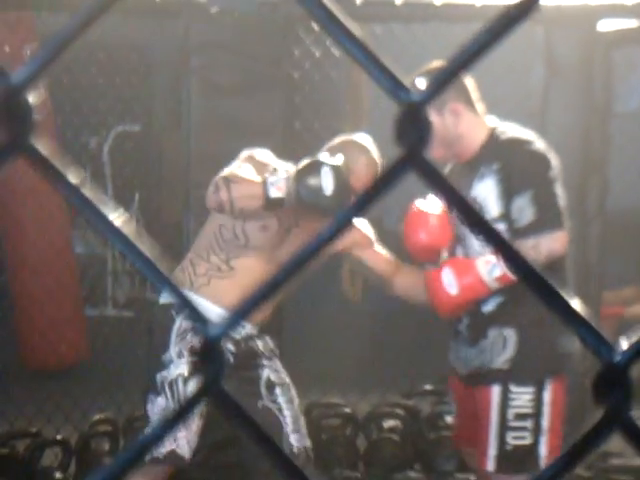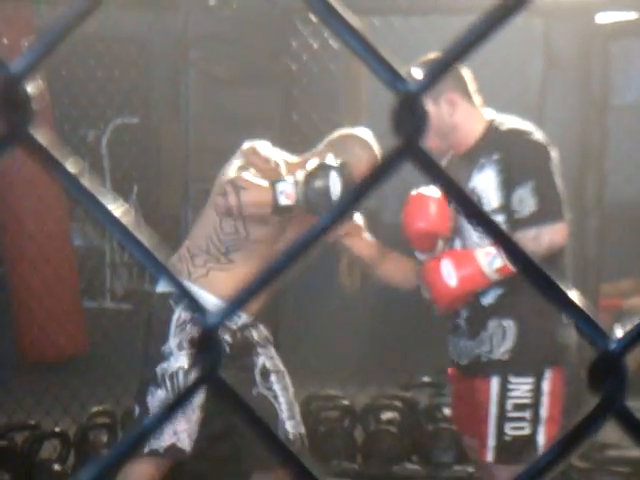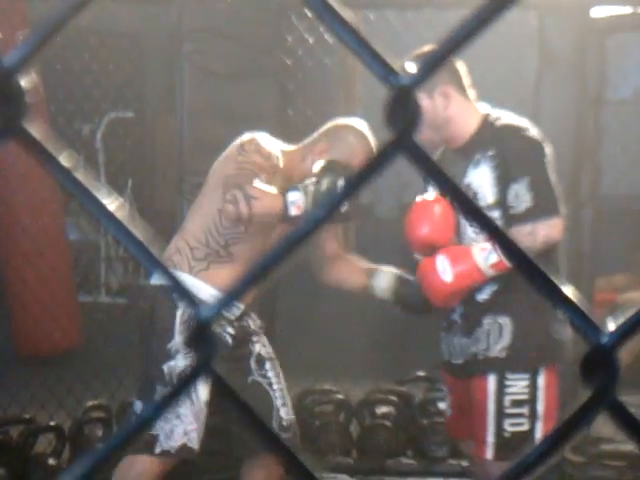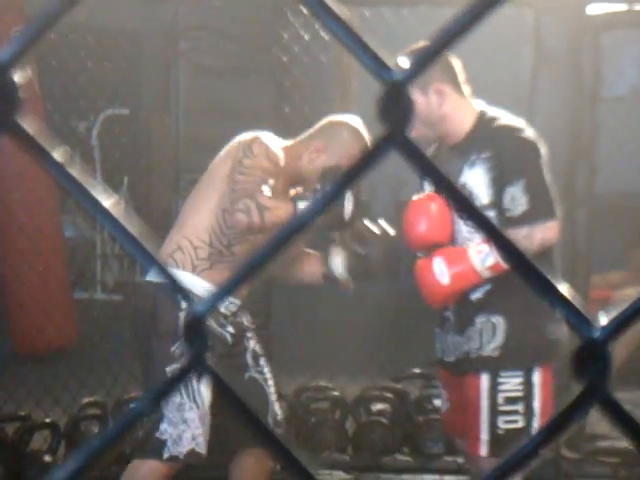
dt=0.1s
person 1, frame 1
left shoulder: (520, 153)
right shoulder: (454, 177)
left elbow: (551, 241)
right elbow: (434, 288)
left wrist: (476, 274)
right wrist: (377, 259)
left hip: (523, 355)
right hip: (471, 352)
person 1, frame 2
left shoulder: (519, 145)
right shoulder: (449, 169)
left elbow: (551, 233)
right elbow: (426, 275)
left wrist: (477, 266)
right wrist: (364, 247)
left hip: (520, 345)
right hip: (470, 343)
person 1, frame 3
left shoulder: (514, 139)
right shoulder: (444, 161)
left elbow: (547, 228)
left wrist: (470, 261)
right wrist: (427, 235)
left hip: (516, 341)
right hip: (463, 338)
person 1, frame 4
left shoulder: (510, 140)
right shoulder: (439, 156)
left elbow: (543, 230)
left wrist: (466, 263)
right wrist: (424, 231)
left hip: (510, 339)
right hip: (458, 336)
person 2, frame 1
right shoulder: (263, 166)
right elbow: (220, 193)
right wrist: (288, 186)
left hip: (248, 339)
right hip: (193, 325)
left knee: (289, 451)
person 2, frame 2
left shoulder: (332, 213)
right shoulder: (263, 159)
right elbow: (227, 196)
right wrist: (297, 192)
left hip: (241, 328)
right hip: (189, 315)
left knee: (283, 440)
right knee: (161, 450)
person 2, frame 3
right shoulder: (260, 151)
left elbow: (332, 266)
right elbow: (232, 204)
left wrist: (395, 283)
right wrist: (304, 198)
left hip: (234, 316)
right hip: (189, 304)
left knee: (275, 431)
right knee: (169, 438)
person 2, frame 4
left shoulder: (288, 191)
right shoulder: (261, 150)
left elbow: (285, 264)
right elbow: (242, 211)
left wrist: (342, 260)
right wrist: (311, 207)
left hip: (225, 311)
right hip: (184, 301)
left knee: (263, 427)
right knee: (173, 443)
